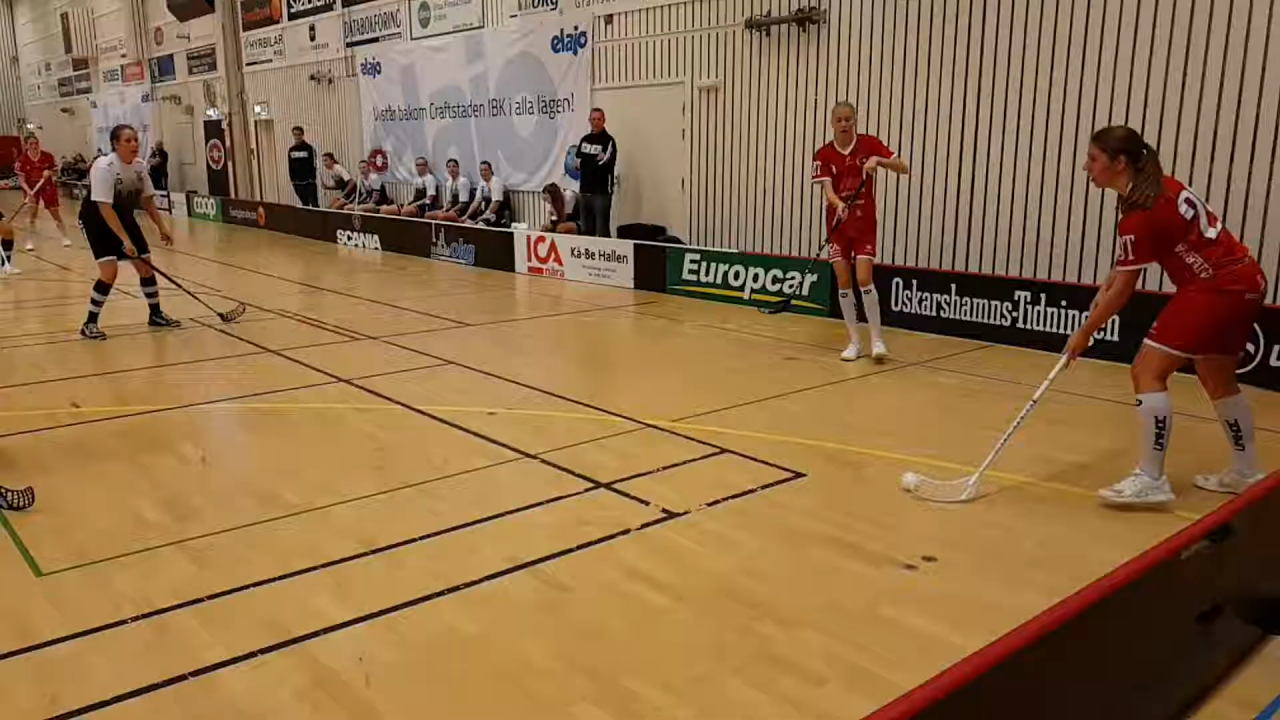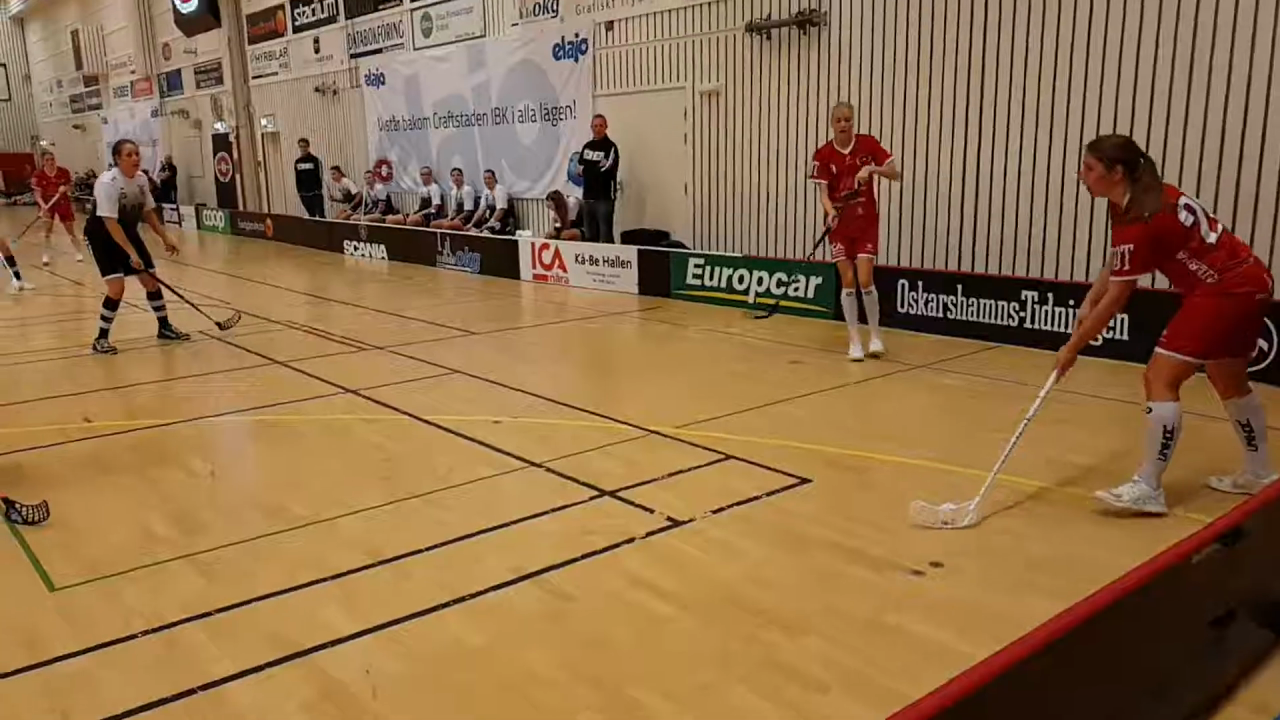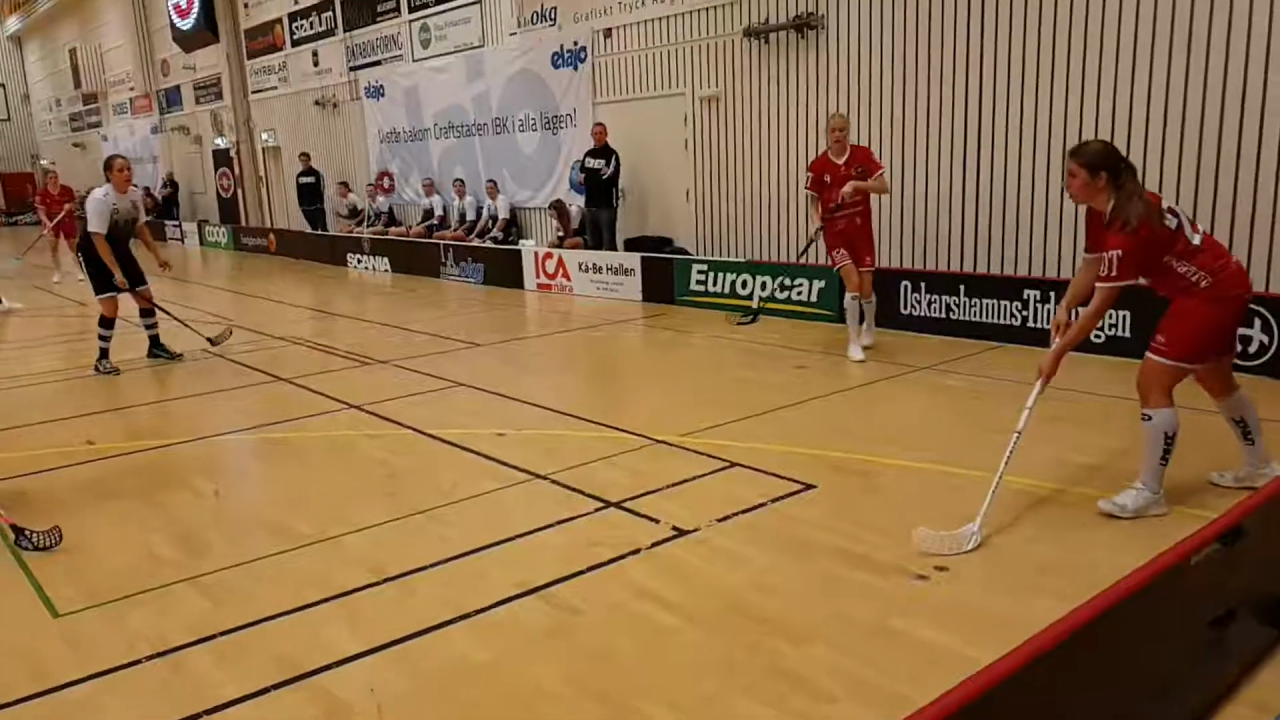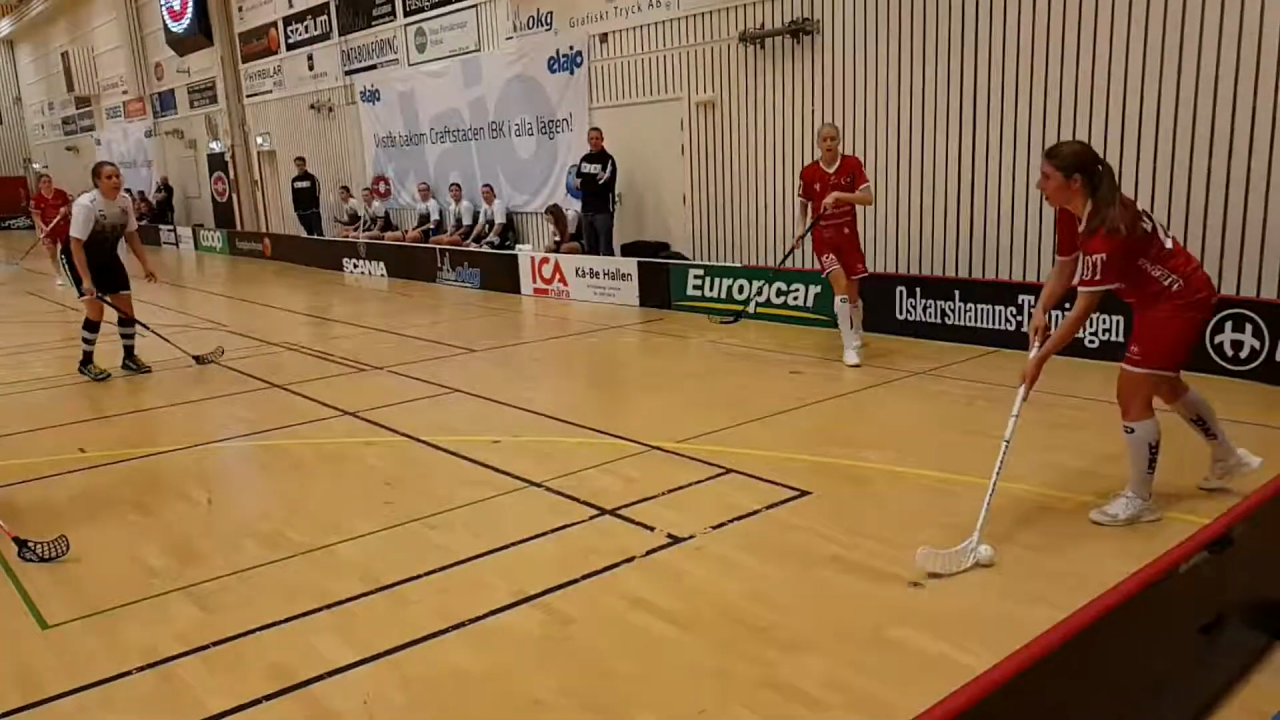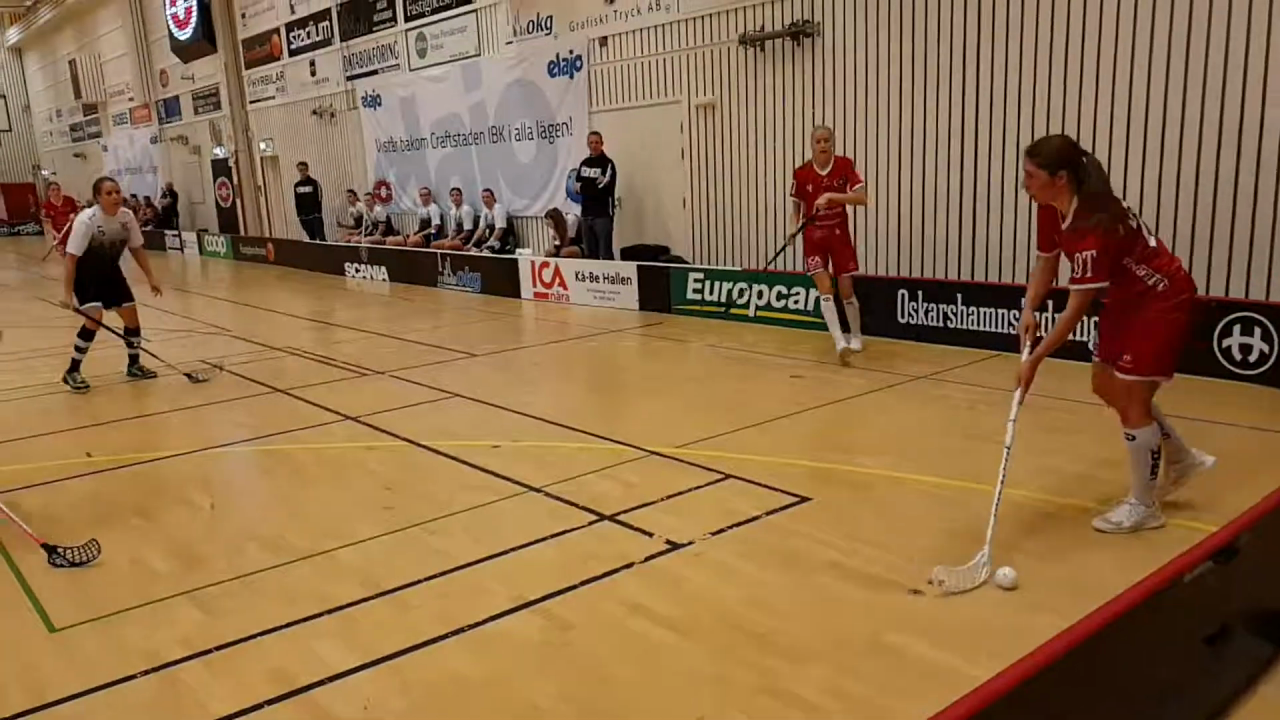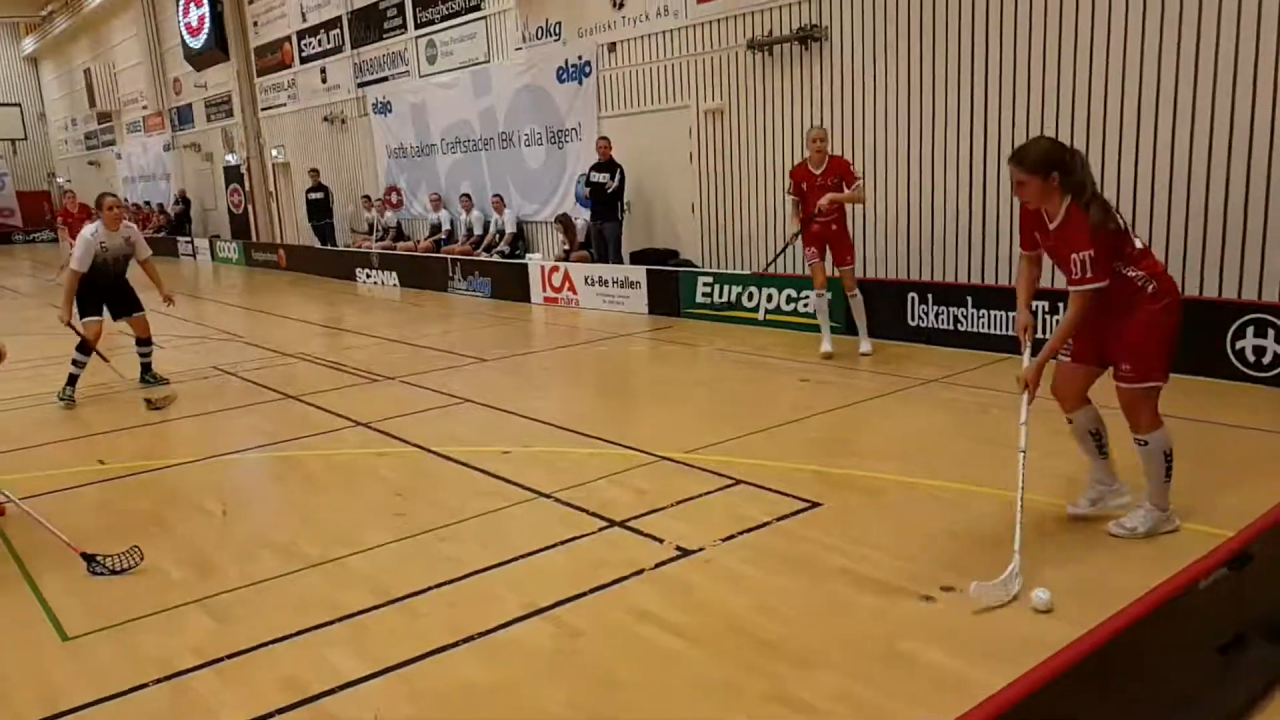
dt=0.1s
person 1, frame 1
left shoulder: (1140, 213)
right shoulder: (1157, 188)
left elbow: (1123, 289)
right elbow: (1124, 263)
left wrist: (1084, 332)
right wrist: (1100, 293)
left hip: (1215, 289)
right hip: (1244, 282)
left knee: (1147, 371)
right knee: (1217, 379)
left ankle: (1150, 479)
right ankle: (1246, 471)
person 1, frame 2
left shoulder: (1138, 223)
right shoulder: (1152, 197)
left elbow: (1115, 299)
right elbow: (1113, 267)
left wrist: (1074, 346)
right wrist: (1088, 303)
left hip: (1223, 292)
right hip: (1247, 283)
left knee: (1159, 380)
right knee: (1229, 379)
left ankle: (1148, 487)
person 1, frame 3
left shoulder: (1125, 229)
right shoulder: (1100, 212)
left elbow: (1101, 305)
right elbow: (1089, 270)
left wrist: (1058, 352)
right wrist: (1063, 309)
left hip: (1211, 295)
right hip: (1217, 286)
left knee: (1153, 385)
right knee: (1216, 380)
left ankle: (1149, 491)
person 1, frame 4
left shoulder: (1105, 233)
right shoulder: (1069, 215)
left elbow: (1083, 310)
right elbow: (1062, 271)
left wrist: (1041, 357)
right wrist: (1041, 311)
left hip: (1178, 302)
right hip: (1158, 298)
left knee: (1131, 395)
right knee: (1167, 387)
left ankle: (1138, 499)
right ankle: (1229, 458)
person 1, frame 5
left shoulder: (1093, 226)
right shoulder: (1049, 210)
left elbow: (1075, 310)
right elbow: (1046, 263)
left wrist: (1035, 359)
right wrist: (1029, 309)
left hip: (1162, 302)
right hip: (1125, 300)
left knee: (1129, 400)
right knee: (1107, 389)
left ankle: (1143, 506)
right ankle: (1184, 459)
person 1, frame 6
left shoulder: (1085, 227)
right shoulder: (1033, 212)
left elbow: (1077, 310)
right elbow: (1029, 261)
left wrist: (1039, 362)
right wrist: (1023, 307)
left hip: (1148, 306)
right hip: (1104, 304)
left knee: (1137, 408)
right knee: (1066, 390)
left ankle: (1158, 509)
right ankle: (1105, 483)
person 2, frame 1
left shoulder: (870, 144)
right shoulder: (823, 155)
left elbow: (903, 168)
right elbow: (827, 190)
left wrist: (878, 160)
right wrist: (838, 204)
left hip: (865, 220)
right hip: (838, 221)
left knee: (863, 278)
right knee: (843, 281)
left ankle: (877, 340)
right ankle: (854, 341)
person 2, frame 2
left shoulder: (869, 144)
right shoulder: (823, 154)
left elbow: (896, 175)
right elbow: (823, 192)
left wrist: (871, 168)
right wrist: (830, 212)
left hip: (866, 219)
right hip: (839, 221)
left knee: (864, 278)
right knee: (848, 280)
left ankle: (875, 335)
right ankle: (855, 341)
person 2, frame 3
left shoulder: (863, 155)
right shoulder: (817, 166)
left elbow: (884, 187)
right elbow: (813, 202)
left wrist: (855, 184)
right wrist: (816, 223)
left hip: (862, 228)
right hip: (834, 231)
left knee: (866, 289)
right knee: (853, 284)
left ankle: (868, 329)
right ankle: (854, 343)
person 2, frame 4
left shoulder: (853, 164)
right shoulder: (808, 173)
left elbow: (869, 199)
right elbow: (803, 207)
left wrist: (838, 195)
right wrist: (801, 229)
left hip: (848, 235)
right hip: (822, 237)
left knee: (853, 294)
right knee: (841, 287)
left ankle: (857, 332)
right ankle: (849, 348)
person 2, frame 5
left shoulder: (845, 166)
right shoulder: (801, 173)
left elbow: (862, 199)
right elbow: (796, 206)
left wrist: (831, 196)
right wrist: (793, 227)
left hip: (840, 234)
right hip: (813, 237)
left knee: (847, 292)
right knee: (825, 290)
left ankle: (855, 335)
right ankle: (839, 342)
person 2, frame 6
left shoulder: (841, 164)
right shoulder: (798, 172)
left elbow: (859, 196)
right elbow: (795, 204)
left wrist: (832, 196)
right wrist: (795, 225)
left hip: (838, 229)
right hip: (812, 231)
left knee: (850, 284)
right knee: (819, 283)
left ankle: (864, 337)
right ankle: (826, 338)
person 3, frame 1
left shoulder: (140, 165)
right shoulder: (104, 167)
left elbow: (147, 199)
right elbow: (105, 208)
left wrist: (162, 227)
right wrist: (124, 239)
left hip: (124, 219)
right hip: (98, 221)
left knee: (146, 267)
right knee: (109, 273)
left ankle: (155, 314)
right ankle: (90, 324)
person 3, frame 2
left shoulder: (141, 179)
right shoulder: (107, 183)
left elbow: (148, 212)
right elbow: (110, 223)
left wrist: (165, 238)
right wrist: (131, 253)
left hip: (128, 233)
right hip: (103, 237)
left knee: (151, 282)
right knee: (117, 289)
left ankle: (164, 327)
right ankle: (101, 339)
person 3, frame 3
left shoulder: (134, 195)
right shoulder: (99, 198)
left elbow: (139, 228)
right elbow: (98, 239)
left wrist: (157, 254)
right wrist: (116, 272)
left hip: (121, 251)
right hip: (96, 255)
left knee: (146, 298)
right knee: (110, 307)
left ankle: (156, 346)
right ankle: (103, 359)
person 3, frame 4
left shoulder: (124, 201)
right shoulder: (86, 205)
left elbow: (131, 235)
right elbow: (76, 244)
left wrist: (145, 264)
right wrist: (86, 280)
left hip: (108, 256)
right hip: (81, 259)
left knee: (126, 306)
right knee: (96, 310)
left ankle: (129, 357)
right ankle: (86, 362)
person 3, frame 5
left shoulder: (127, 217)
right shoulder: (86, 220)
left elbow: (137, 249)
right elbow: (71, 257)
left wrist: (151, 278)
right wrist: (67, 292)
left hip: (109, 270)
right hip: (83, 273)
left knee: (131, 318)
right knee: (93, 320)
left ankle: (134, 365)
right ankle: (73, 371)
person 3, frame 6
left shoulder: (131, 230)
right shoulder: (89, 236)
left elbow: (145, 261)
right elbow: (75, 274)
left wrist: (162, 288)
right wrist: (66, 307)
left hip: (117, 283)
right hip: (89, 287)
left knee: (143, 327)
right knee: (92, 334)
left ankle: (147, 372)
right ankle: (69, 386)
